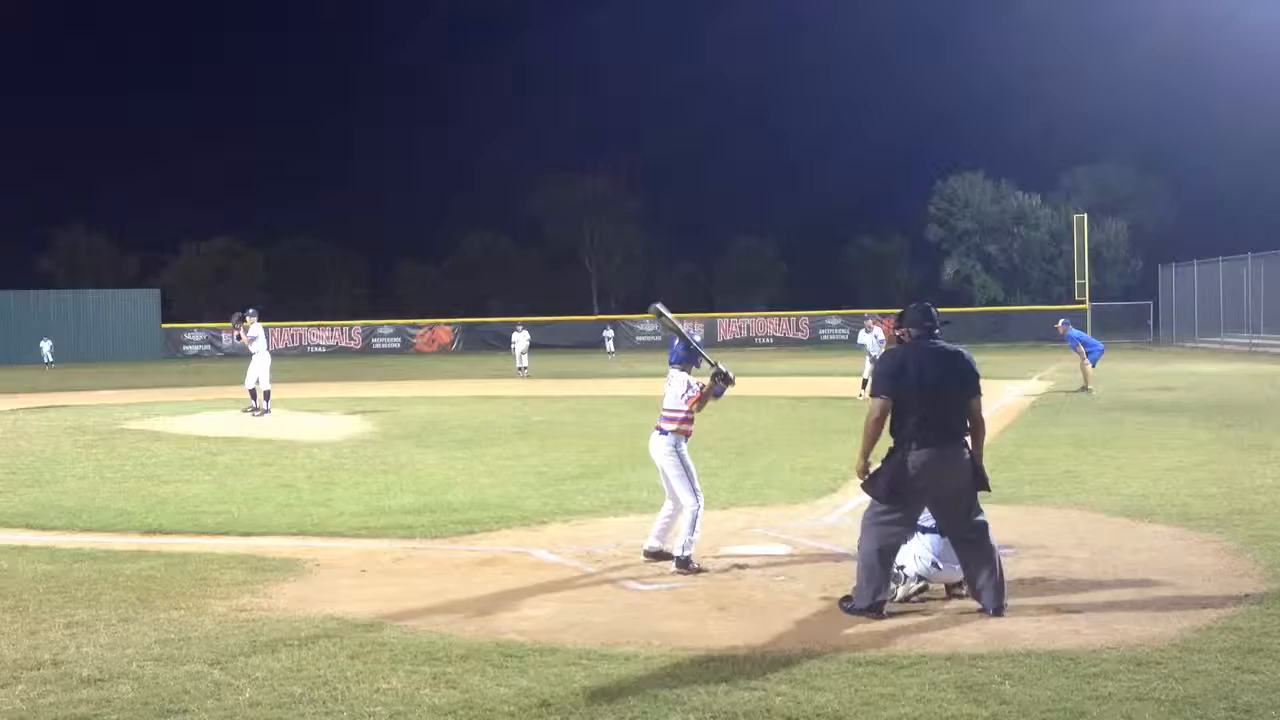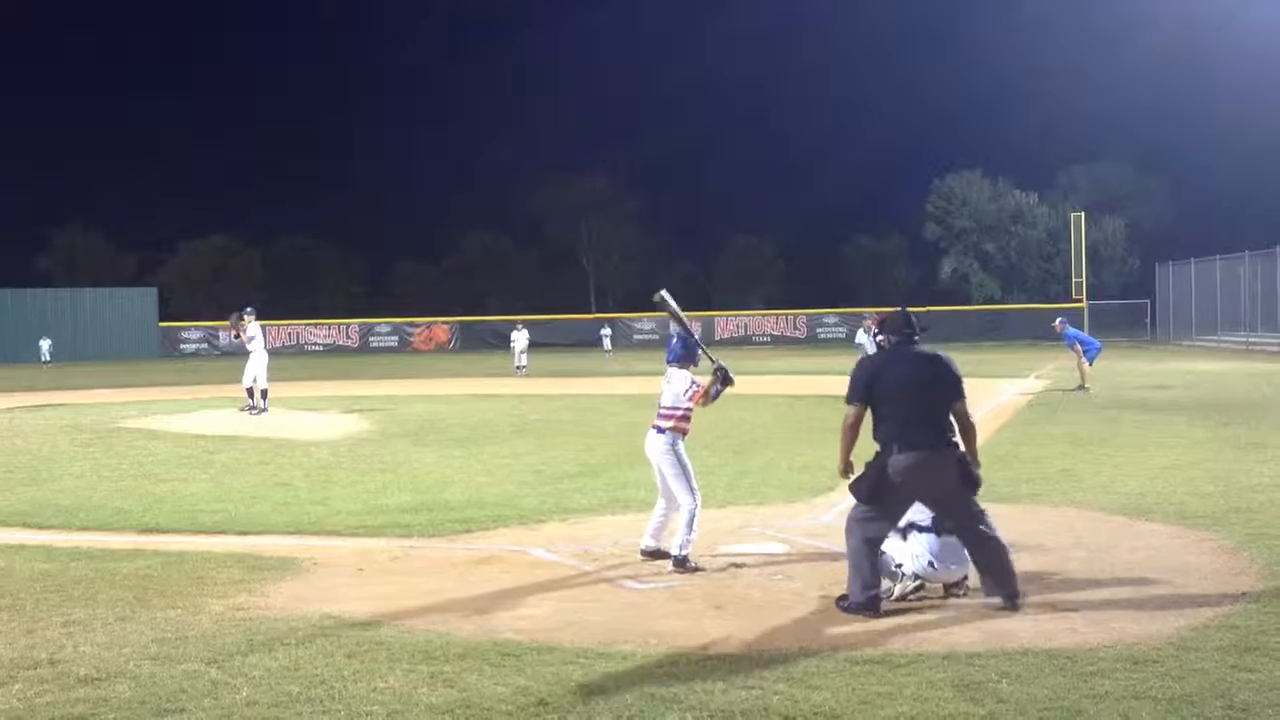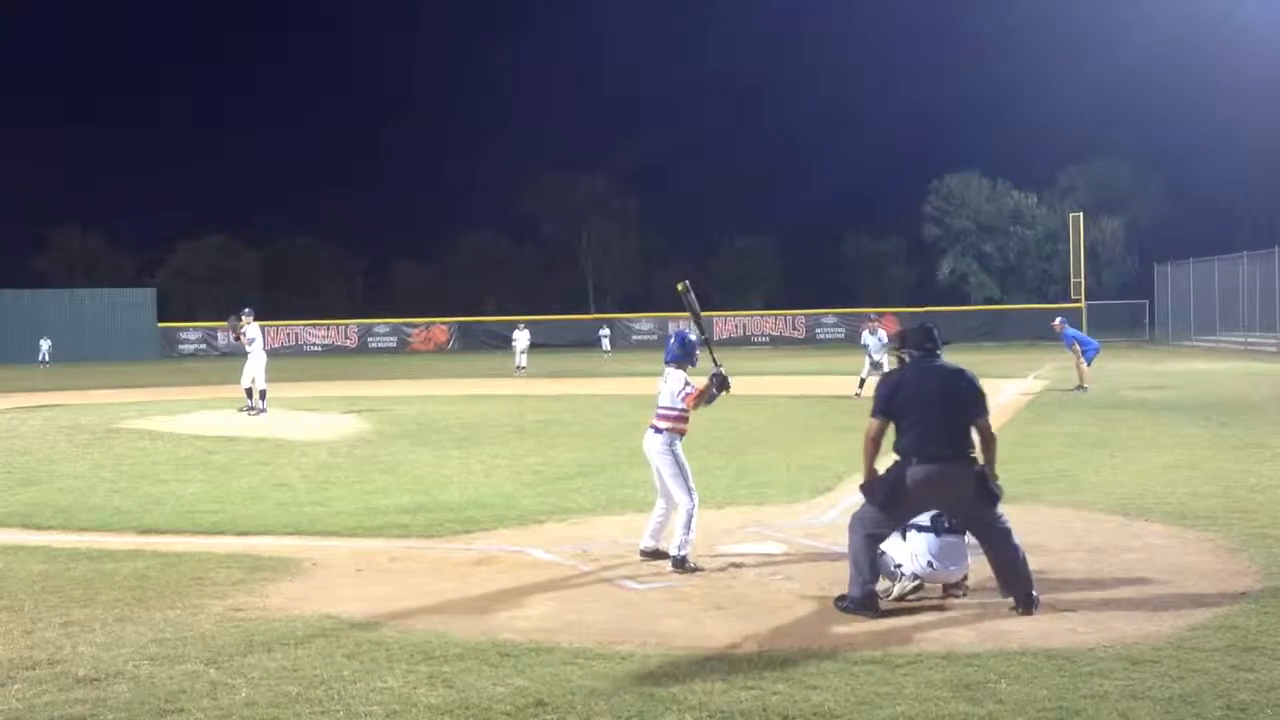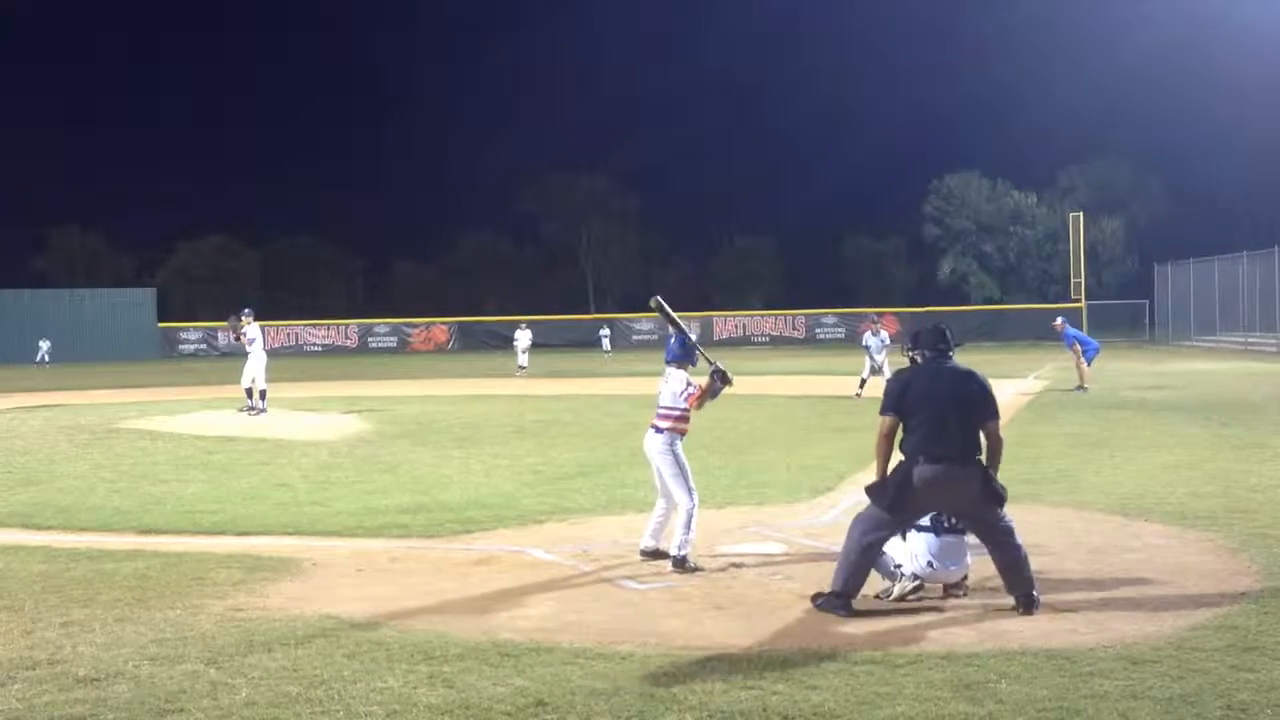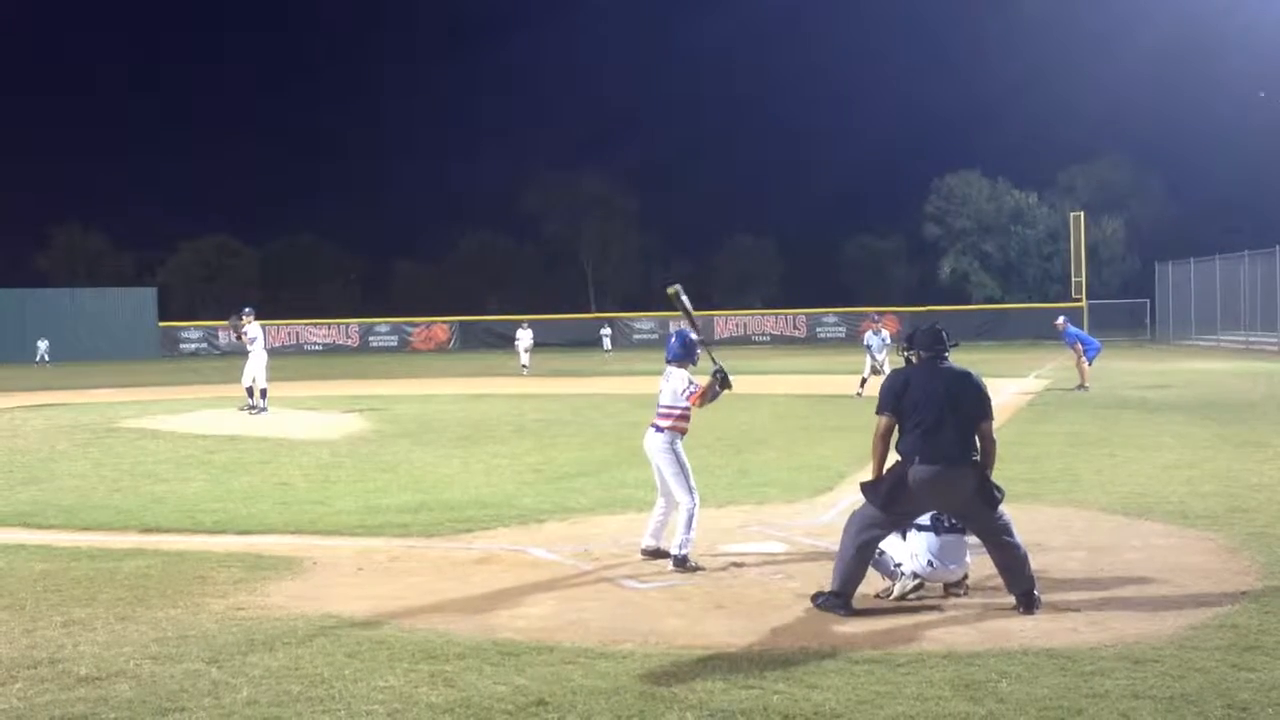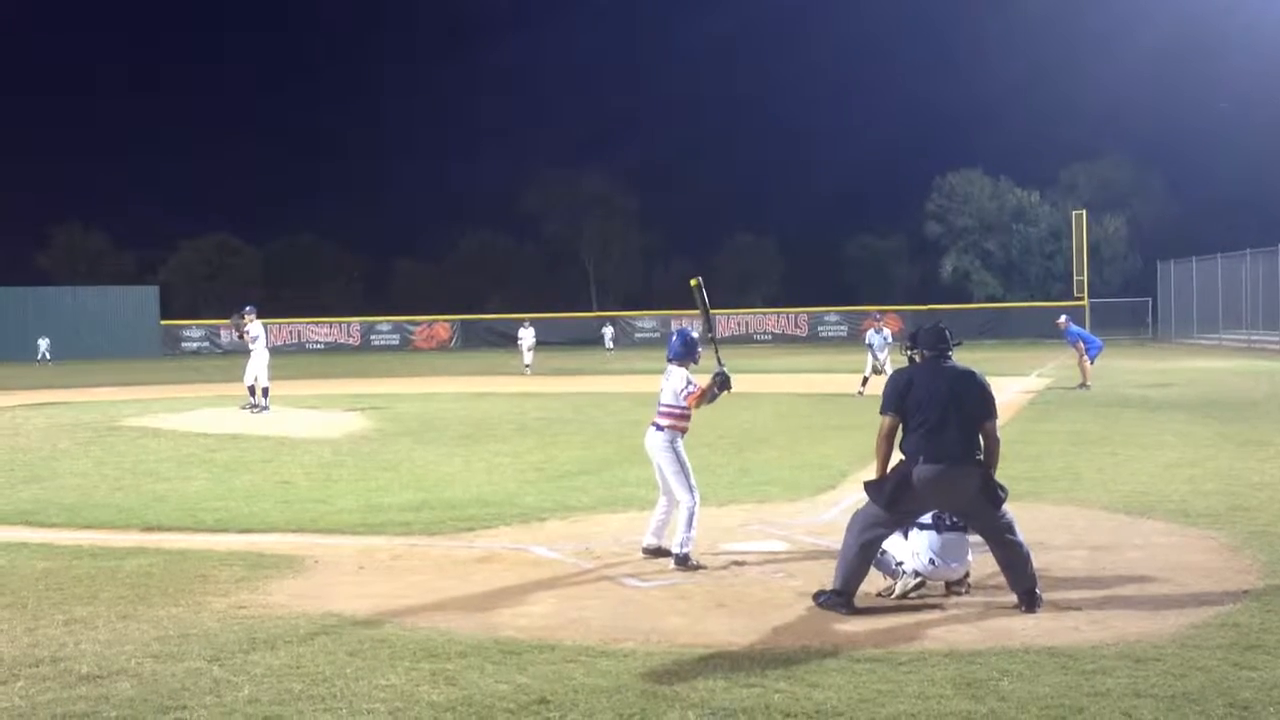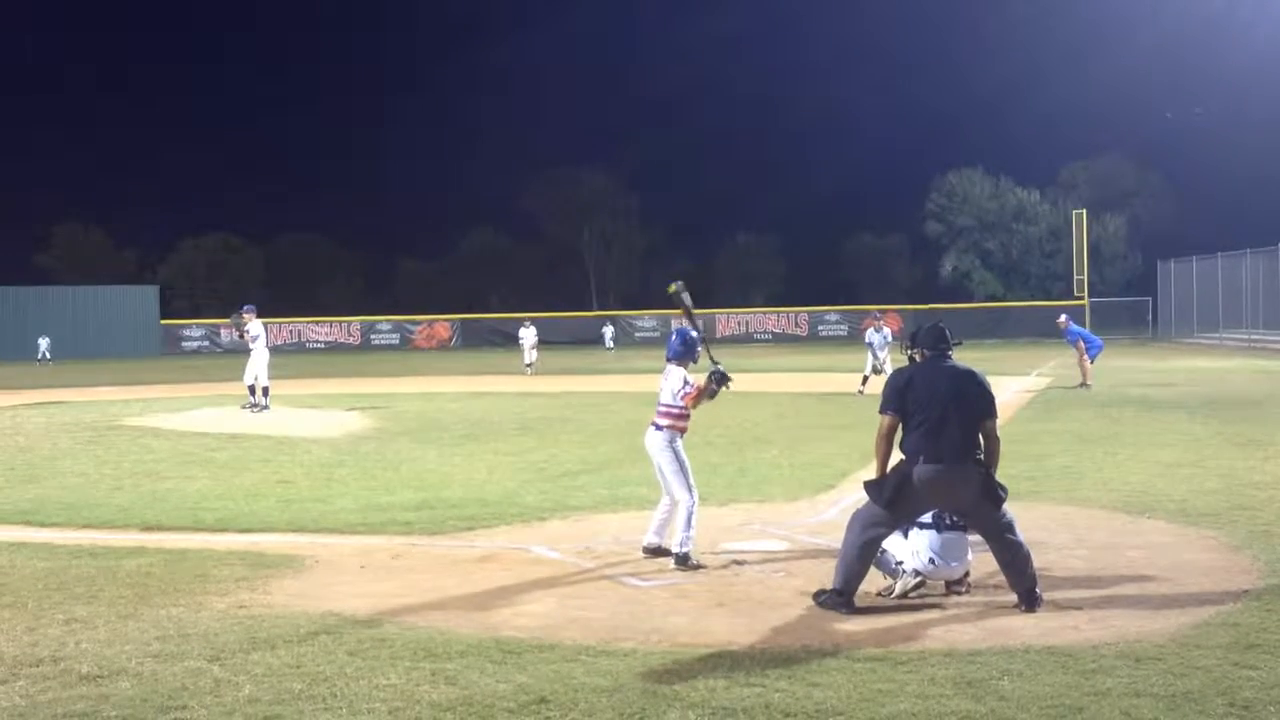
dt=0.3s
person 1, frame 1
left shoulder: (894, 359)
right shoulder: (961, 359)
left elbow: (878, 414)
right elbow: (976, 417)
left wrist: (863, 457)
right wrist: (976, 457)
left hip: (912, 458)
right hip: (955, 457)
left knee: (880, 526)
right knee: (971, 529)
left ankle: (868, 601)
right ankle: (993, 600)
person 1, frame 2
left shoulder: (870, 366)
right shoulder: (940, 363)
left elbow: (852, 420)
right elbow: (963, 417)
left wrist: (844, 459)
right wrist: (972, 456)
left hip: (897, 463)
right hip: (943, 460)
left knee: (863, 526)
right knee: (973, 525)
left ankle: (863, 598)
right ankle: (1008, 592)
person 1, frame 3
left shoulder: (894, 380)
right shoulder: (963, 378)
left elbow: (874, 434)
right elbow: (986, 432)
left wrist: (868, 471)
right wrist: (989, 470)
left hip: (914, 474)
right hip: (961, 473)
left knee: (864, 526)
right knee: (995, 531)
left ankle: (861, 598)
right ankle: (1025, 597)
person 1, frame 4
left shoulder: (904, 379)
right shoulder: (976, 381)
left elbow: (886, 433)
right elbow: (994, 437)
left wrist: (881, 477)
right wrist: (990, 477)
left hip: (920, 474)
right hip: (966, 474)
left knee: (867, 529)
right knee: (999, 532)
left ankle: (840, 597)
right ankle: (1026, 596)
person 1, frame 5
left shoulder: (899, 379)
right shoulder: (971, 381)
left elbow: (882, 433)
right elbow: (987, 438)
left wrist: (877, 478)
right wrist: (984, 478)
left hip: (916, 474)
right hip: (963, 475)
left knee: (862, 527)
right knee: (998, 531)
left ankle: (838, 596)
right ankle: (1026, 596)
person 1, frame 6
left shoulder: (903, 378)
right shoulder: (975, 380)
left elbow: (887, 433)
right elbow: (991, 437)
left wrist: (880, 478)
right wrist: (987, 478)
left hip: (919, 473)
right hip: (966, 474)
left knee: (865, 526)
right knee: (1002, 530)
left ankle: (840, 595)
right ankle: (1029, 594)
person 1, frame 7
left shoulder: (903, 378)
right shoulder: (975, 379)
left elbow: (886, 432)
right elbow: (991, 437)
left wrist: (880, 477)
right wrist: (988, 478)
left hip: (919, 473)
right hip: (967, 474)
left knee: (865, 525)
right knee: (1001, 530)
left ankle: (840, 594)
right ankle: (1029, 594)
person 2, frame 1
left shoulder: (677, 376)
right shoulder: (682, 378)
left elbow: (709, 395)
right elbow: (697, 406)
left wrist: (722, 382)
right wrist: (713, 381)
left hip: (661, 441)
right hip: (671, 444)
left knee: (676, 499)
right knee: (693, 501)
left ankle: (653, 547)
right ankle: (682, 558)
person 2, frame 2
left shoulder: (674, 374)
right shoulder: (681, 376)
left elbow: (704, 397)
right elbow: (702, 400)
left wrist: (721, 384)
right wrist: (715, 377)
left hip: (657, 440)
right hip: (668, 443)
left knee: (668, 498)
right knee: (690, 500)
left ankle: (649, 547)
right ankle: (680, 557)
person 2, frame 3
left shoulder: (672, 374)
right shoulder: (678, 376)
left elbow: (699, 400)
right elbow: (694, 403)
left wrist: (717, 388)
right wrist: (711, 382)
left hip: (655, 439)
right hip: (665, 442)
left knee: (667, 497)
right knee: (688, 500)
left ankle: (649, 547)
right ankle: (679, 557)
person 2, frame 4
left shoulder: (672, 374)
right shoulder: (679, 376)
left elbow: (700, 398)
right elbow: (697, 403)
left wrist: (718, 383)
right wrist: (712, 379)
left hip: (656, 439)
right hip: (666, 442)
left knee: (667, 497)
right knee: (688, 500)
left ankle: (649, 546)
right ankle: (679, 557)
person 2, frame 5
left shoulder: (672, 373)
right shoulder: (680, 375)
left elbow: (701, 398)
right elbow: (699, 401)
left wrist: (719, 386)
right wrist: (714, 378)
left hip: (656, 438)
right hip: (666, 441)
left knee: (668, 497)
right knee: (689, 499)
left ankle: (650, 545)
right ankle: (680, 556)
person 2, frame 6
left shoulder: (673, 372)
right shoulder: (680, 374)
left elbow: (699, 400)
right elbow: (696, 402)
left wrist: (718, 388)
right wrist: (714, 381)
left hip: (657, 437)
right hip: (667, 440)
left knee: (669, 495)
right knee: (689, 497)
left ankle: (651, 544)
right ankle: (681, 555)
person 2, frame 7
left shoulder: (673, 372)
right shoulder: (678, 374)
left elbow: (698, 396)
right elbow: (692, 403)
left wrist: (716, 383)
right wrist: (710, 380)
left hip: (658, 437)
right hip: (666, 439)
left knee: (672, 495)
right knee: (688, 497)
left ankle: (652, 543)
right ankle: (682, 554)
